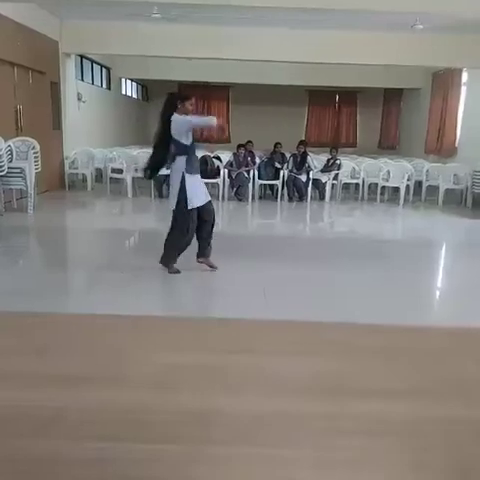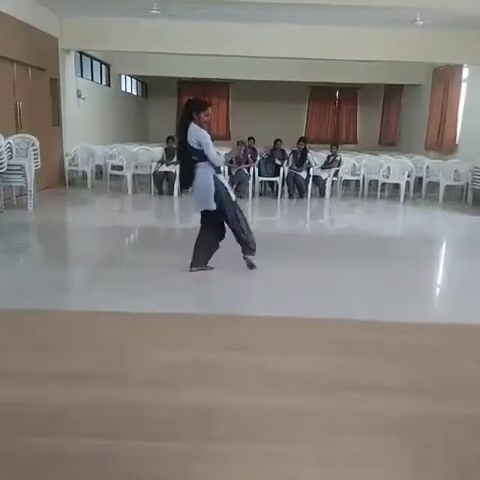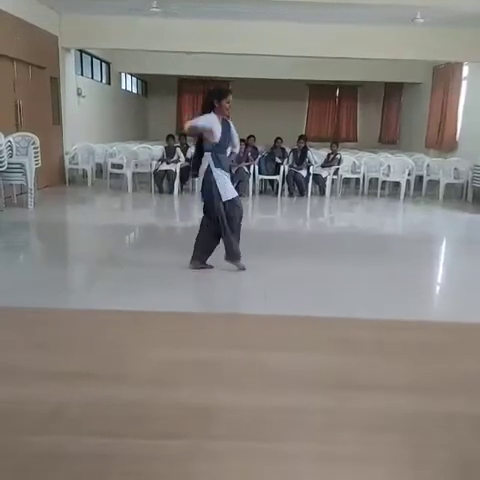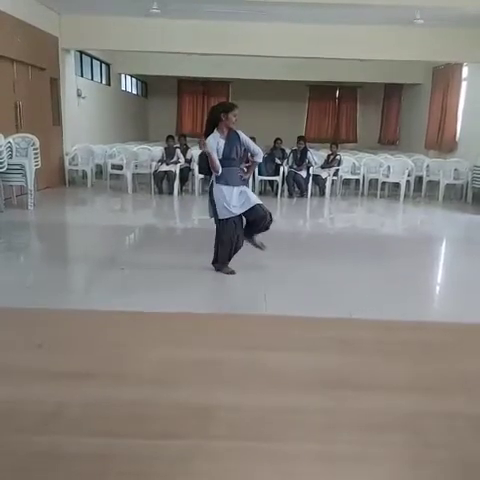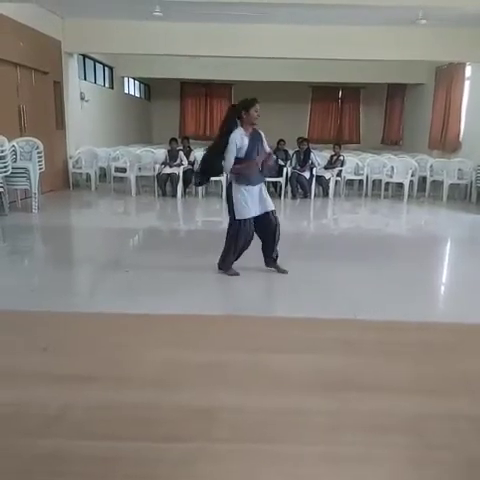
dt=0.5s
person 1, frame 1
left shoulder: (180, 122)
right shoulder: (181, 121)
right elbow: (209, 122)
right wrist: (218, 122)
left hip: (192, 173)
right hip: (183, 174)
left knee: (207, 214)
right knee: (186, 221)
left ankle: (204, 255)
right ankle: (168, 259)
person 1, frame 2
left shoulder: (190, 130)
right shoulder: (200, 132)
right elbow: (215, 160)
left hip: (201, 180)
right hip: (211, 177)
left knee: (210, 222)
right knee: (233, 215)
left ankle: (198, 262)
right ankle: (248, 250)
person 1, frame 3
left shoulder: (228, 123)
right shoulder: (208, 119)
left elbow: (235, 145)
right elbow: (189, 126)
left wrist: (229, 161)
right wrist: (205, 132)
left hip: (222, 170)
right hip: (212, 171)
left knee: (213, 217)
right knee: (233, 211)
left ankle: (198, 259)
right ankle: (233, 255)
person 1, frame 4
left shoulder: (238, 135)
right shoulder: (212, 140)
left elbow: (258, 153)
right elbow: (217, 170)
left wrist: (249, 172)
right wrist: (212, 161)
left hip: (240, 186)
right hip: (221, 188)
left knee: (263, 216)
right knee: (229, 227)
left ankle: (248, 234)
right ankle: (220, 262)
person 1, frame 5
left shoulder: (258, 134)
right shoulder: (235, 136)
left elbow: (267, 153)
right elbow: (228, 167)
left wrist: (264, 160)
right wrist: (247, 166)
left hip: (258, 185)
right hip: (241, 187)
left knee: (271, 223)
right knee: (243, 229)
left ankle: (271, 261)
right ankle: (225, 264)
